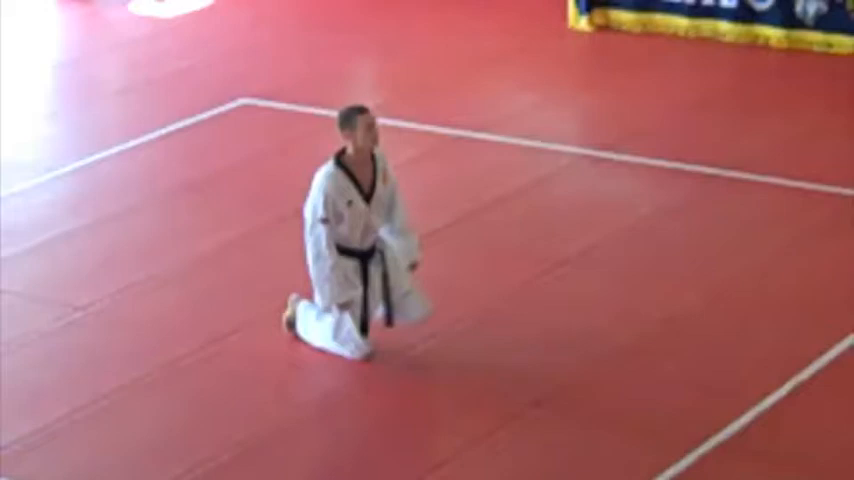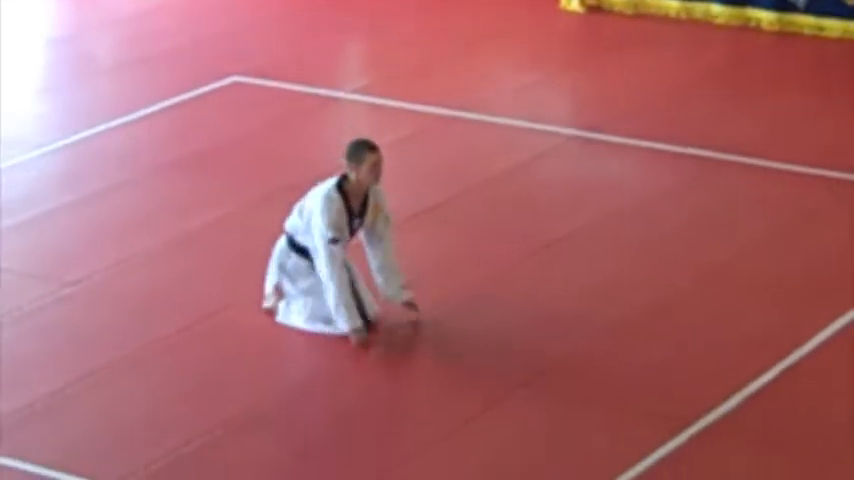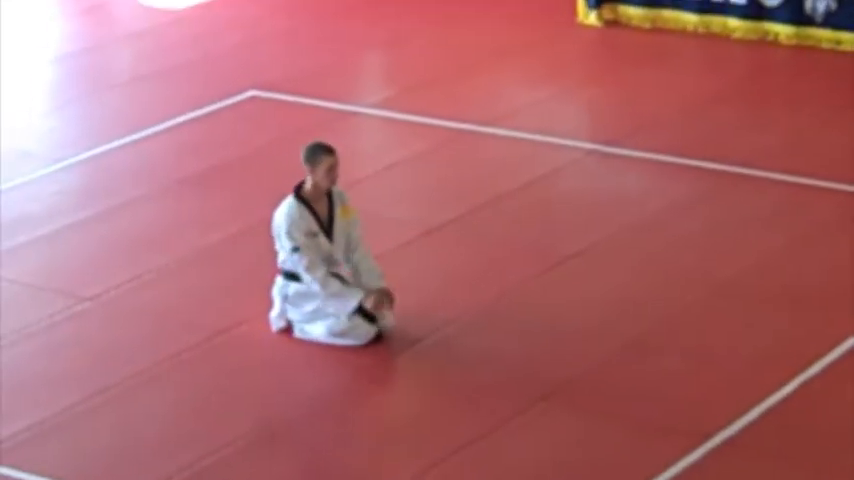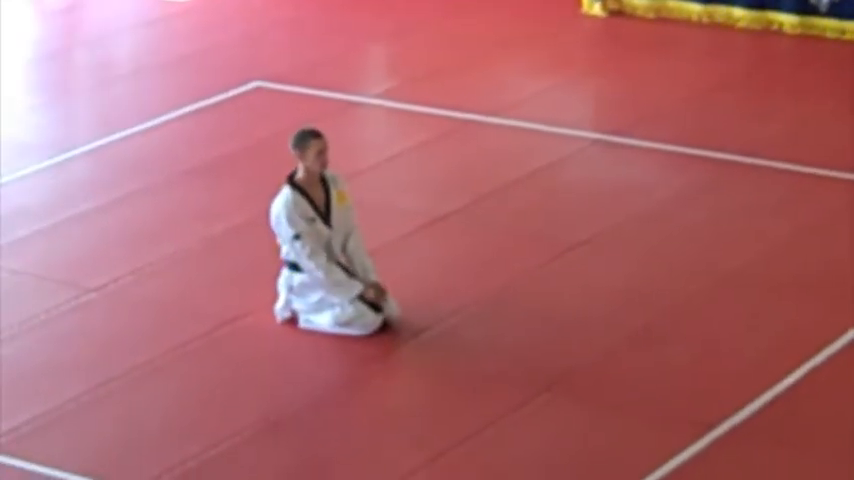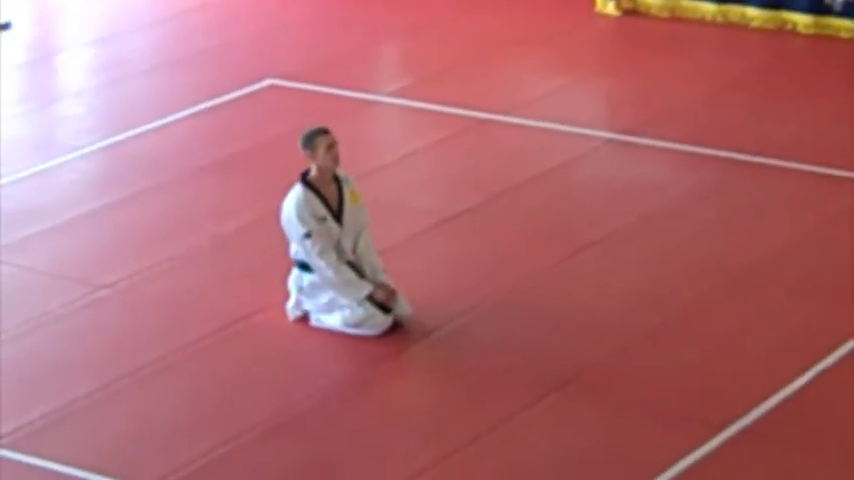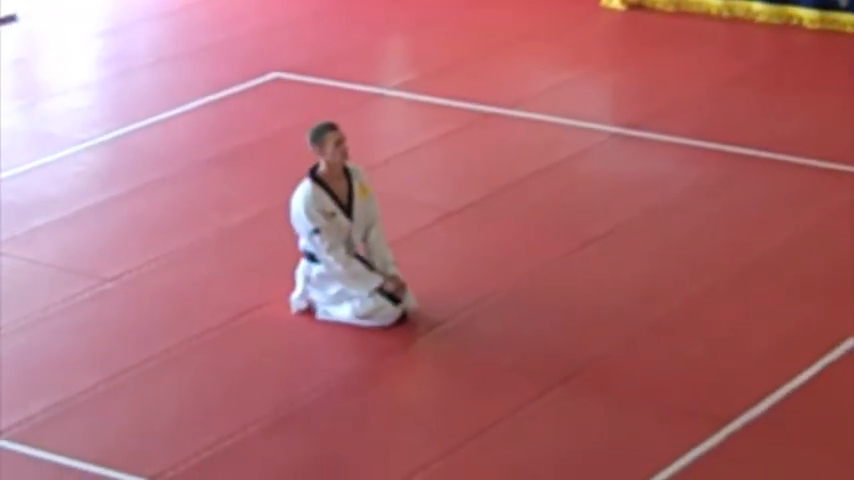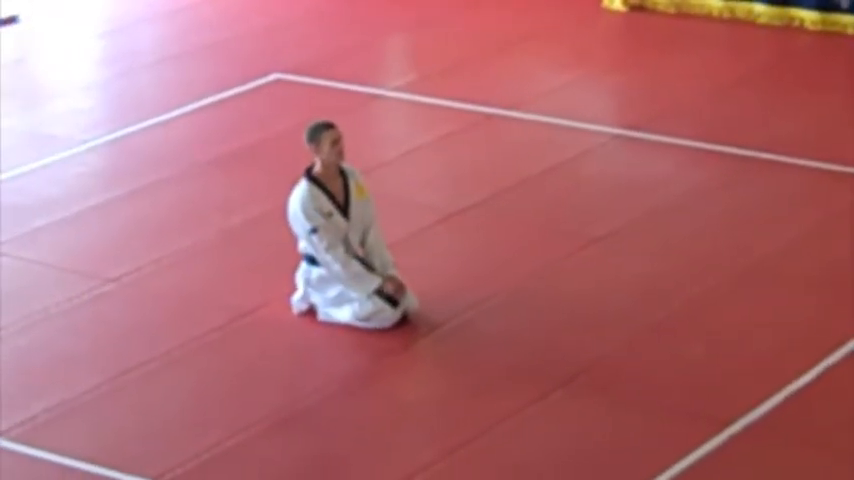
dt=0.5s
person 1, frame 1
left shoulder: (379, 164)
right shoulder: (328, 182)
left elbow: (394, 211)
right elbow: (318, 241)
left wrist: (410, 251)
right wrist: (335, 294)
left hip: (375, 254)
right hip: (341, 263)
left knee: (415, 311)
right knee: (357, 348)
right ankle: (301, 311)
person 1, frame 2
left shoulder: (373, 194)
right shoulder: (326, 204)
left elbow: (380, 247)
right elbow: (331, 269)
left wrist: (401, 293)
right wrist: (351, 324)
left hip: (332, 255)
right hip: (297, 260)
left knee: (368, 315)
right knee: (342, 324)
left ankle: (302, 293)
right ankle: (283, 306)
person 1, frame 3
left shoulder: (339, 198)
right shoulder: (289, 216)
left elbow: (355, 248)
right elbow: (310, 273)
left wrist: (377, 285)
right wrist: (360, 299)
left hip: (331, 278)
right hip: (302, 289)
left knee: (382, 321)
right knee: (363, 330)
right ankle: (296, 321)
person 1, frame 4
left shoulder: (333, 183)
right shoulder: (287, 206)
left elbow: (351, 236)
right elbow: (312, 262)
left wrist: (369, 279)
right wrist: (360, 290)
left hip: (335, 269)
right hip: (308, 280)
left knee: (389, 310)
right knee: (369, 320)
right ankle: (300, 309)
person 1, frame 5
left shoulder: (346, 184)
right shoulder: (298, 204)
left elbow: (362, 237)
right elbow: (322, 260)
left wrist: (378, 279)
right wrist: (369, 290)
left hip: (345, 268)
right hip: (317, 280)
left knee: (400, 310)
right knee: (379, 320)
right ankle: (312, 308)
person 1, frame 6
left shoulder: (356, 176)
right shoulder: (307, 199)
left elbow: (373, 229)
right elbow: (332, 256)
left wrist: (389, 272)
right wrist: (380, 282)
left hip: (353, 260)
right hip: (326, 272)
left knee: (406, 304)
right knee: (388, 311)
right ankle: (317, 300)
person 1, frame 7
left shoulder: (351, 177)
right shoulder: (304, 199)
left elbow: (370, 230)
right elbow: (330, 255)
left wrist: (388, 272)
right wrist: (378, 284)
left hip: (354, 261)
right hip: (327, 274)
left knee: (407, 304)
right knee: (387, 313)
right ankle: (317, 300)
